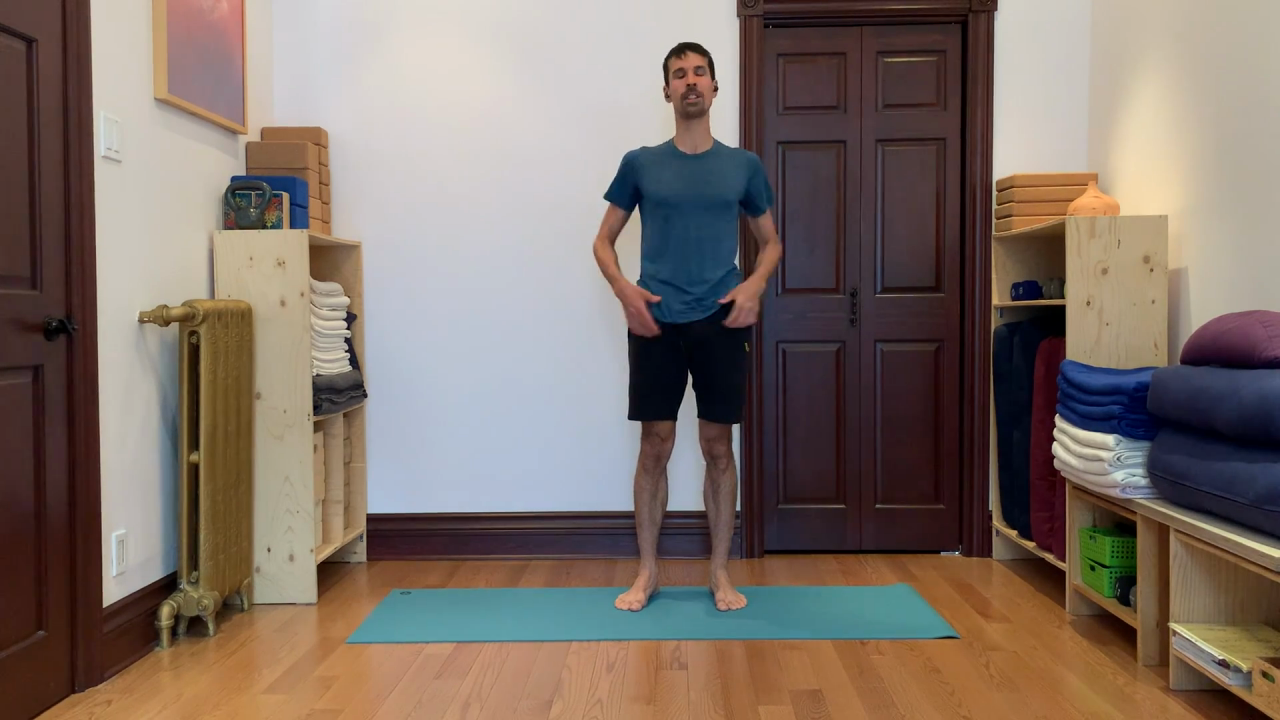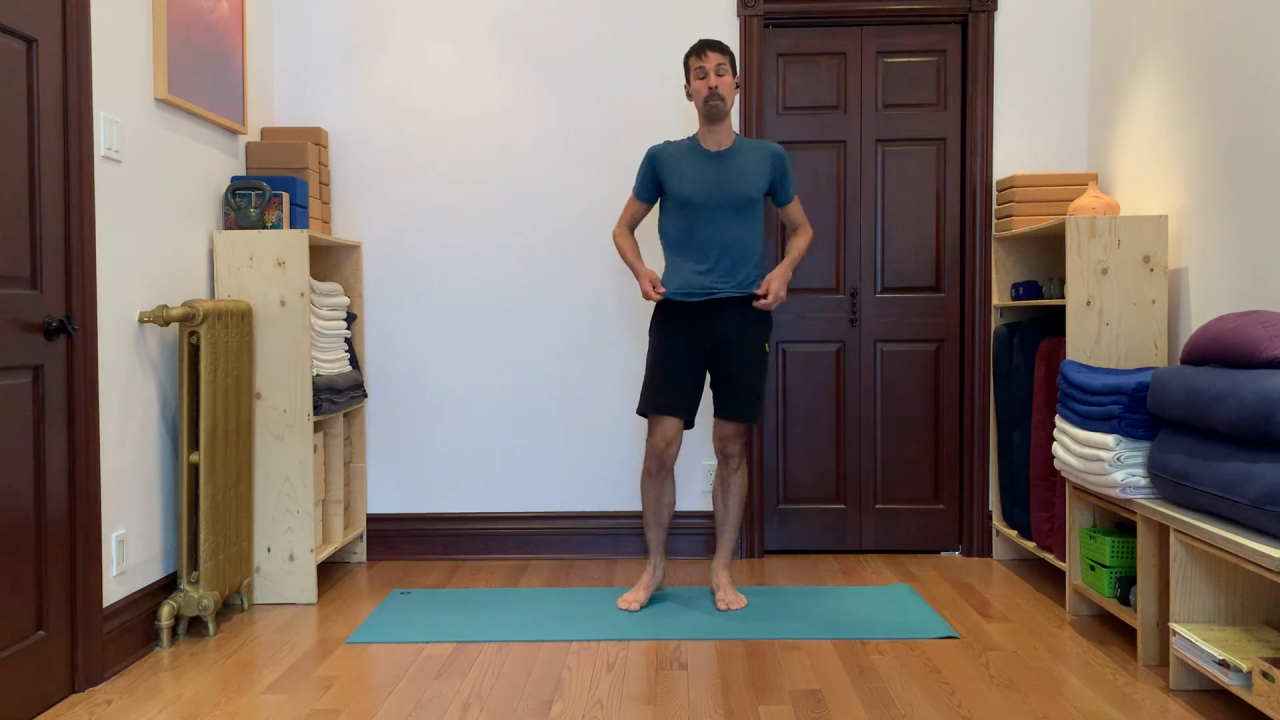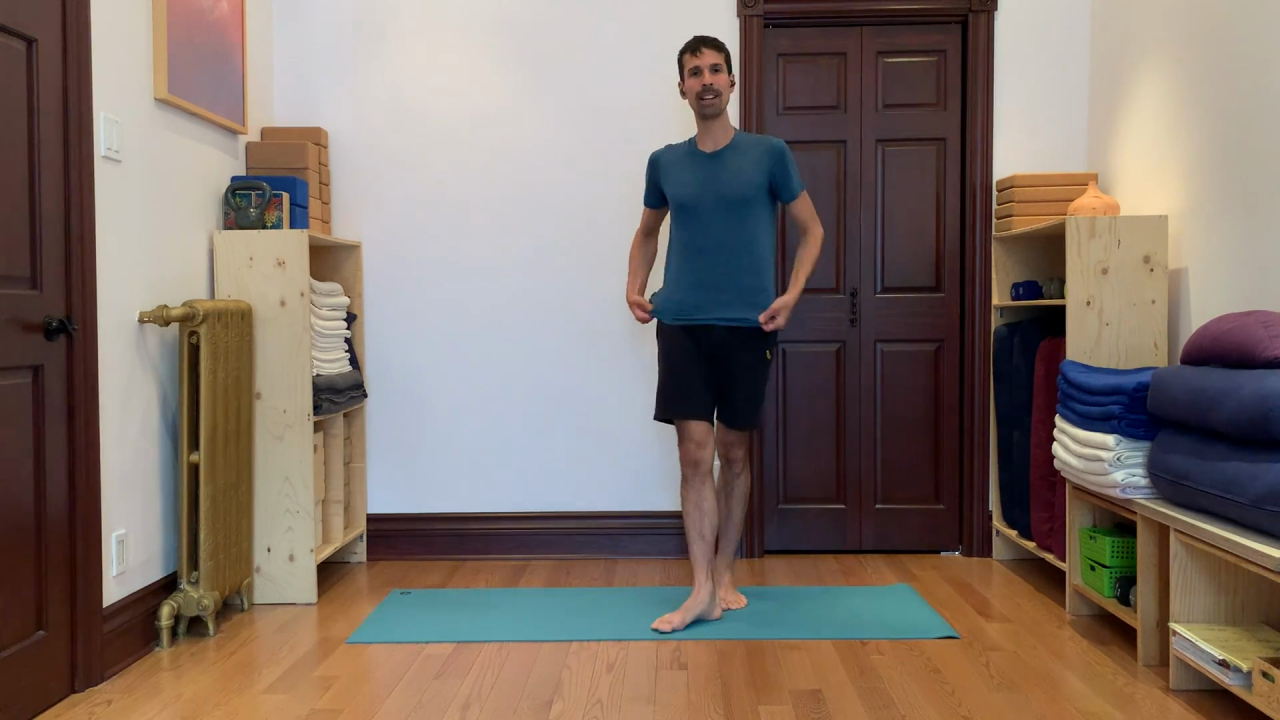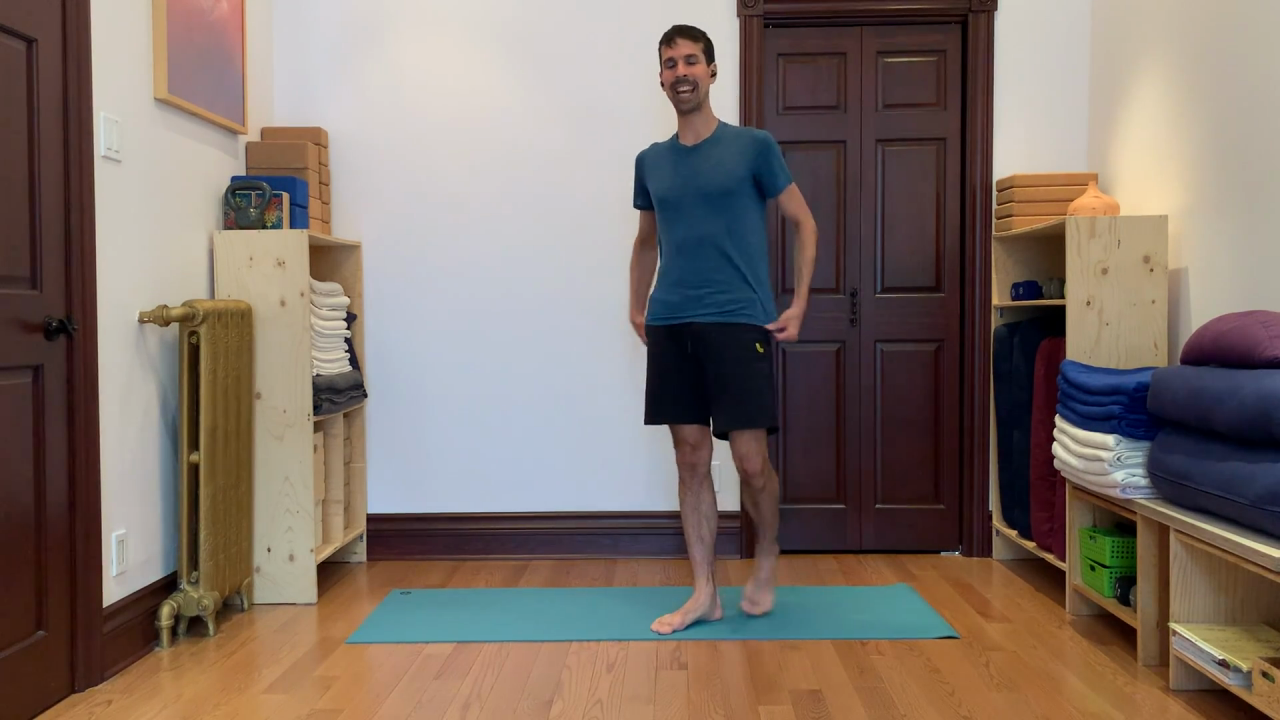
dt=0.5s
person 1, frame 1
left shoulder: (744, 165)
right shoulder: (640, 163)
left elbow: (771, 242)
right elbow: (602, 239)
left wrist: (755, 286)
right wrist: (623, 290)
left hip: (722, 323)
right hip: (656, 323)
left knee: (718, 448)
right knee: (655, 447)
left ankle: (720, 571)
right ankle: (648, 571)
person 1, frame 2
left shoulder: (769, 157)
right shoulder: (663, 158)
left elbow: (801, 229)
right elbow: (624, 228)
left wrist: (782, 272)
right wrist: (641, 273)
left hip: (743, 318)
right hip: (678, 317)
left knee: (732, 448)
right knee: (661, 446)
left ankle: (721, 570)
right ankle: (654, 566)
person 1, frame 3
left shoulder: (768, 153)
right shoulder: (664, 162)
left elbow: (810, 228)
right elbow: (647, 232)
left wrist: (792, 294)
right wrist: (635, 287)
left hip: (747, 325)
right hip: (681, 324)
left knee: (733, 452)
right knee: (694, 454)
left ankle: (725, 571)
right ankle: (702, 590)
person 1, frame 4
left shoulder: (754, 146)
right shoulder: (650, 161)
left elbow: (804, 224)
left wrist: (798, 304)
right wrist: (637, 307)
left hip: (740, 323)
right hip: (671, 327)
left knee: (751, 461)
right knee: (691, 460)
left ankle: (767, 554)
right ankle: (704, 592)
